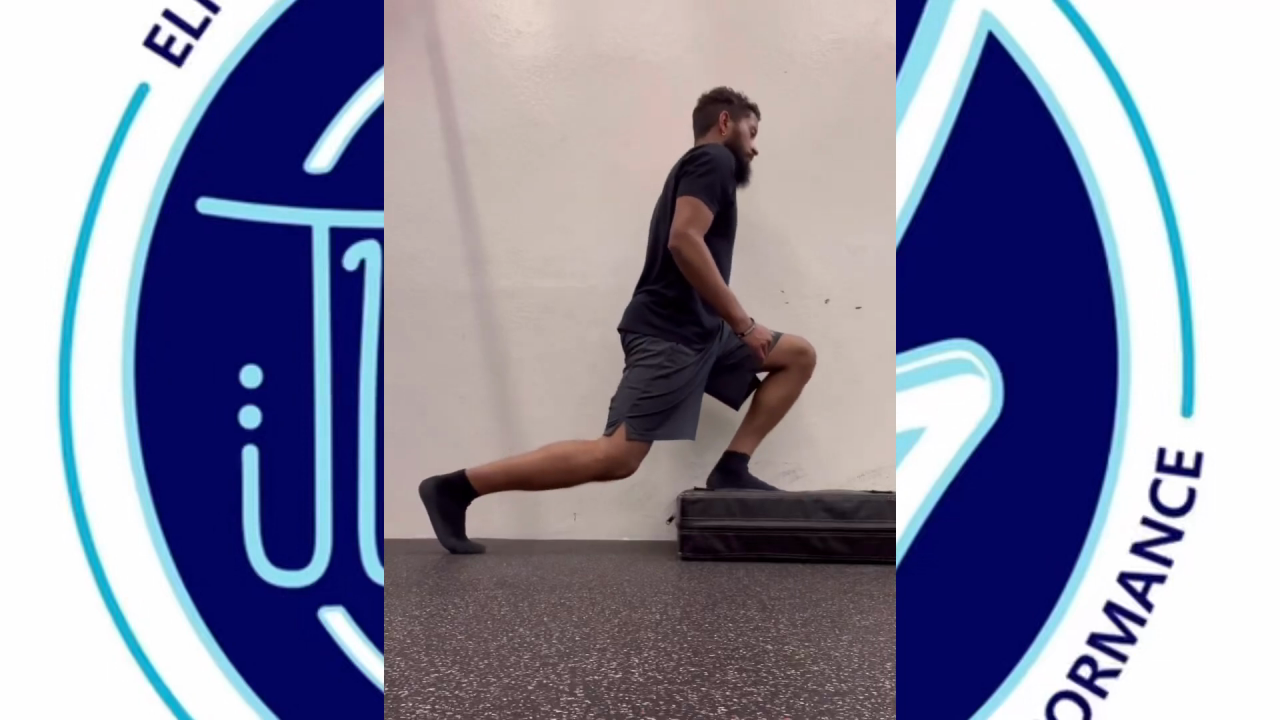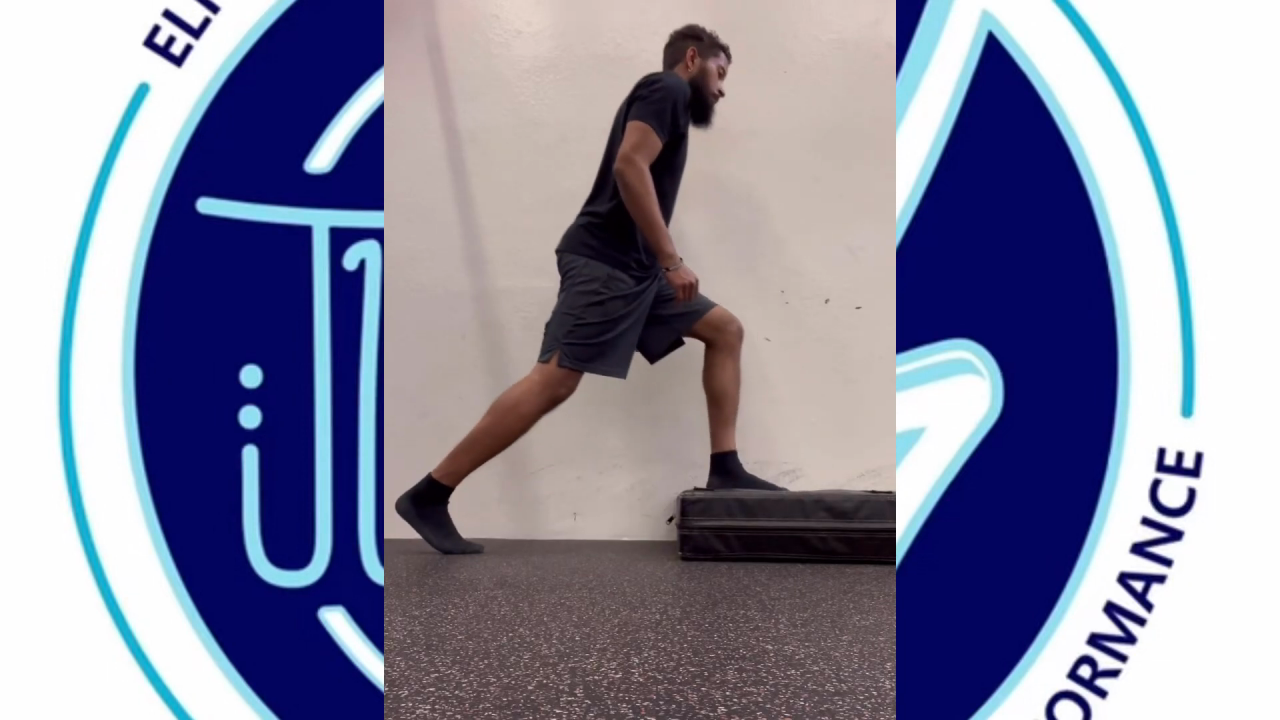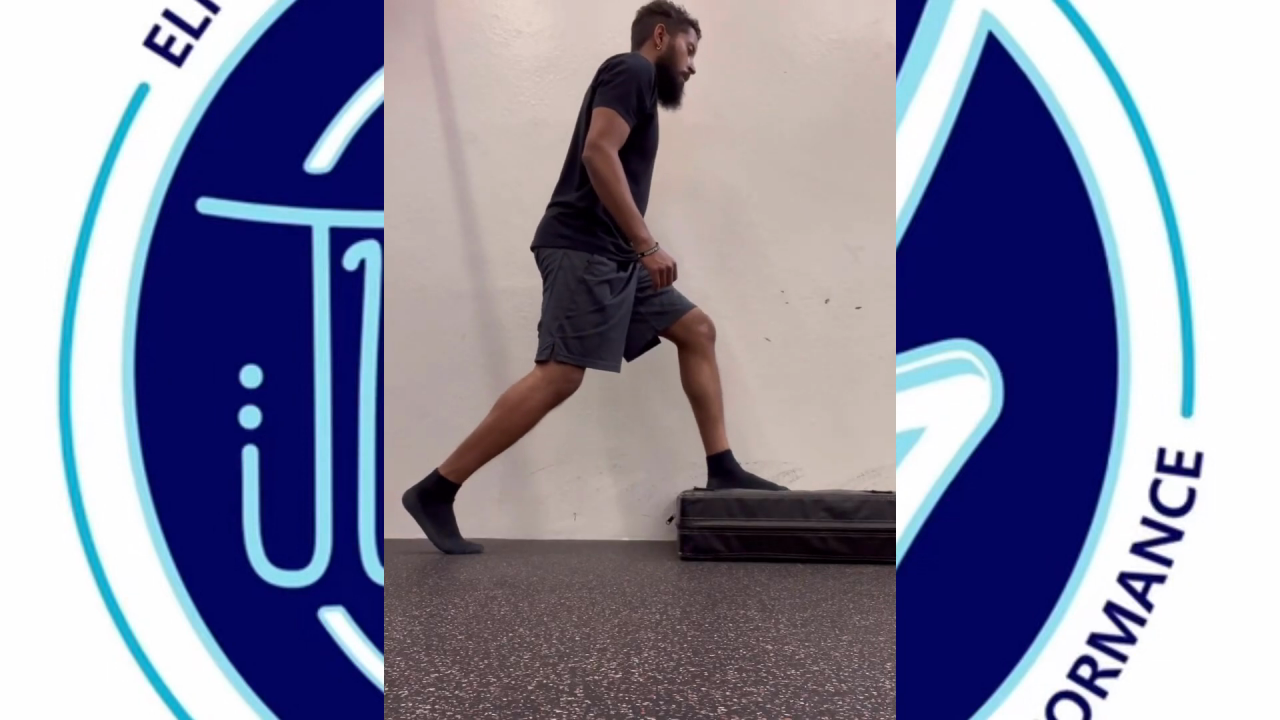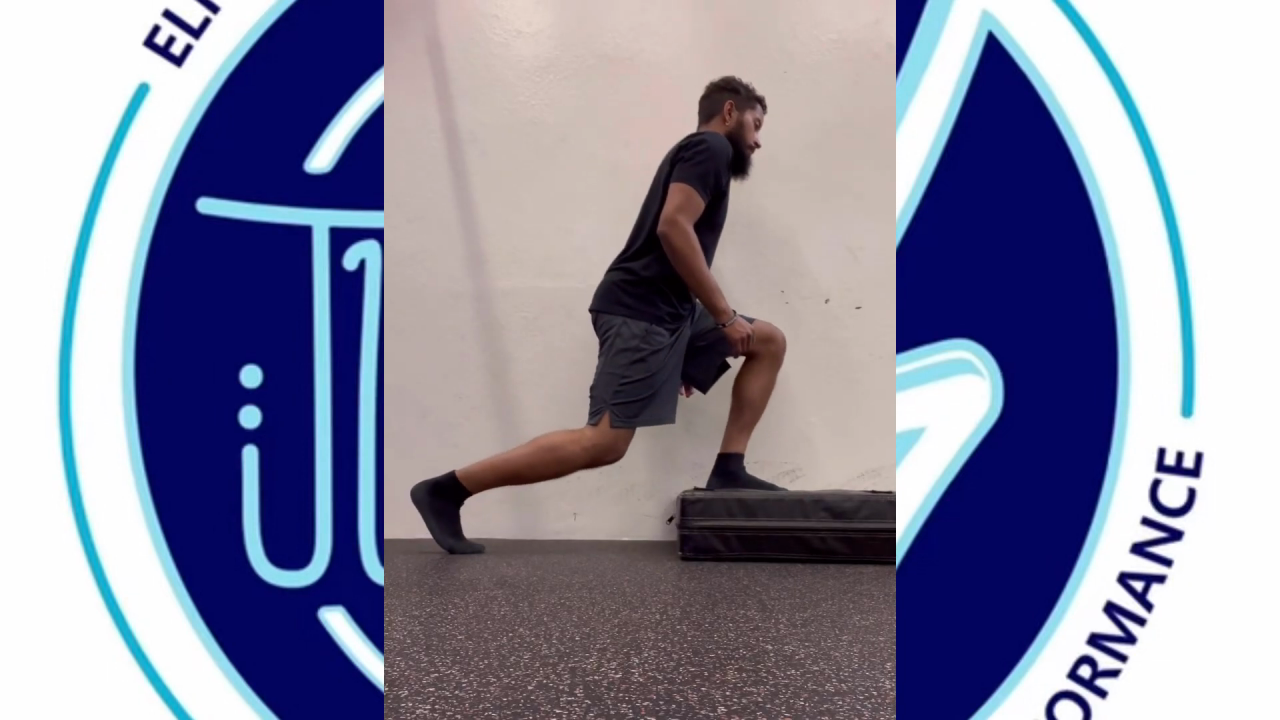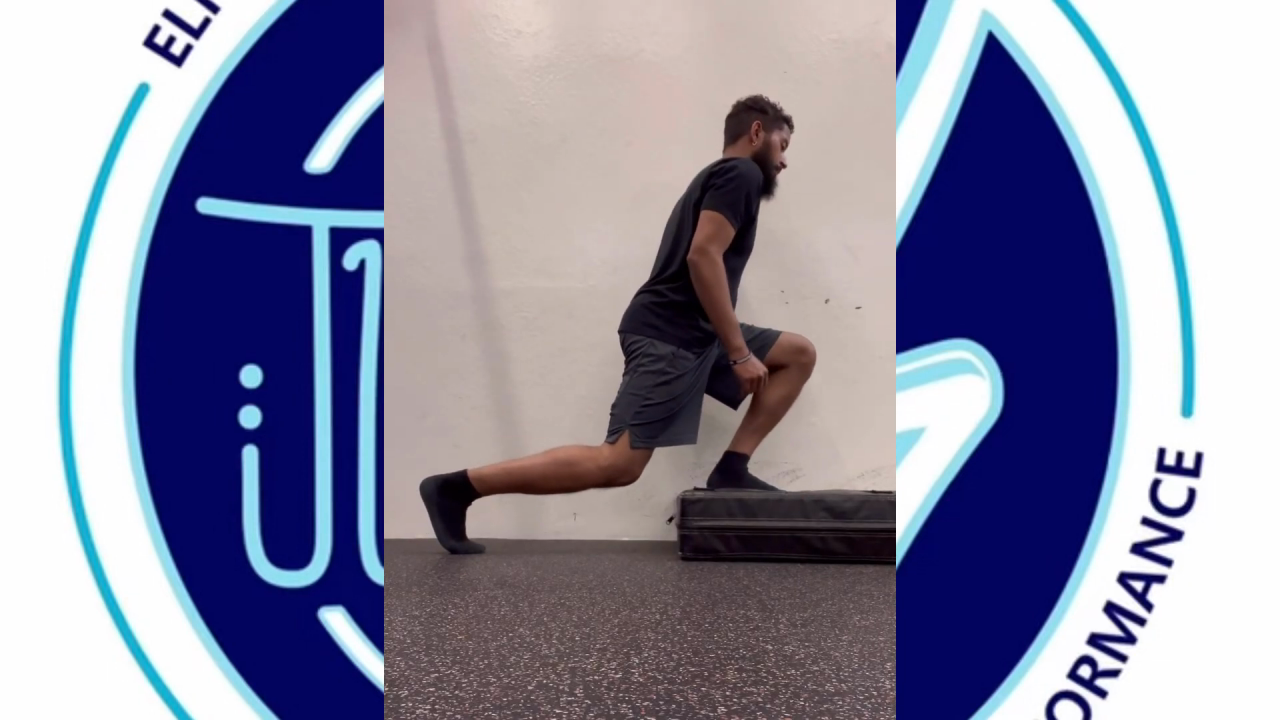
dt=1s
person 1, frame 1
left shoulder: (700, 168)
right shoulder: (713, 160)
right elbow: (684, 241)
right wrist: (743, 323)
left hip: (697, 330)
right hip: (670, 334)
left knee: (799, 355)
right knee: (616, 457)
left ankle: (732, 468)
right ankle: (455, 487)
person 1, frame 2
left shoulder: (667, 100)
right shoulder: (667, 87)
right elbow: (629, 166)
right wrist: (672, 259)
left hip: (635, 266)
right hip: (605, 260)
left knee: (726, 330)
right knee: (554, 380)
left ankle: (725, 469)
right ankle: (428, 495)
person 1, frame 3
left shoulder: (637, 85)
right shoulder: (632, 70)
right elbow: (598, 153)
right wrist: (647, 244)
left hip: (611, 254)
right hip: (583, 248)
left knee: (697, 331)
right knee: (558, 376)
left ankle: (722, 469)
right ankle: (435, 491)
person 1, frame 4
left shoulder: (699, 155)
right shoulder: (710, 147)
right elbow: (673, 228)
left wrist: (676, 357)
right wrist: (725, 314)
left hip: (667, 311)
right hip: (640, 312)
left knee: (770, 342)
right knee: (603, 444)
left ankle: (728, 470)
right ankle: (445, 490)
person 1, frame 5
left shoulder: (719, 178)
right shoulder: (741, 173)
right elbow: (703, 257)
right wrist: (740, 354)
left hip: (689, 332)
right hip: (671, 336)
left knee: (799, 353)
right knee: (617, 465)
left ankle: (732, 470)
right ankle: (455, 487)
